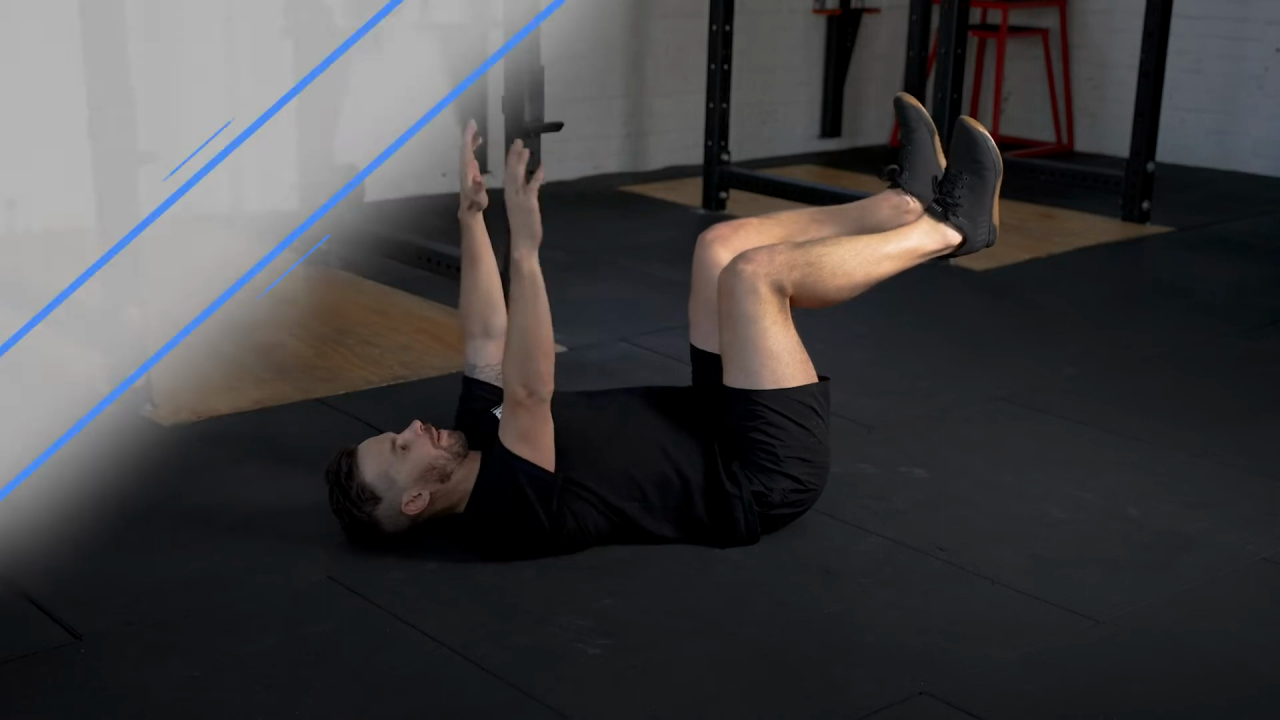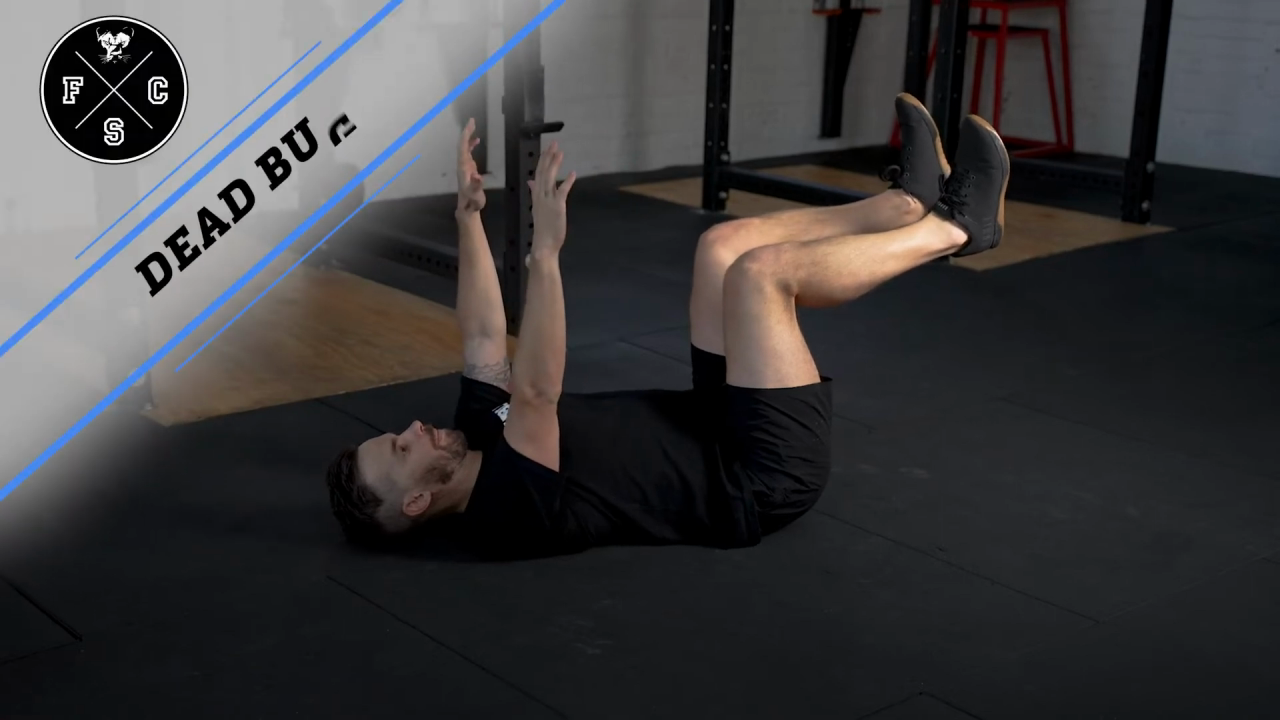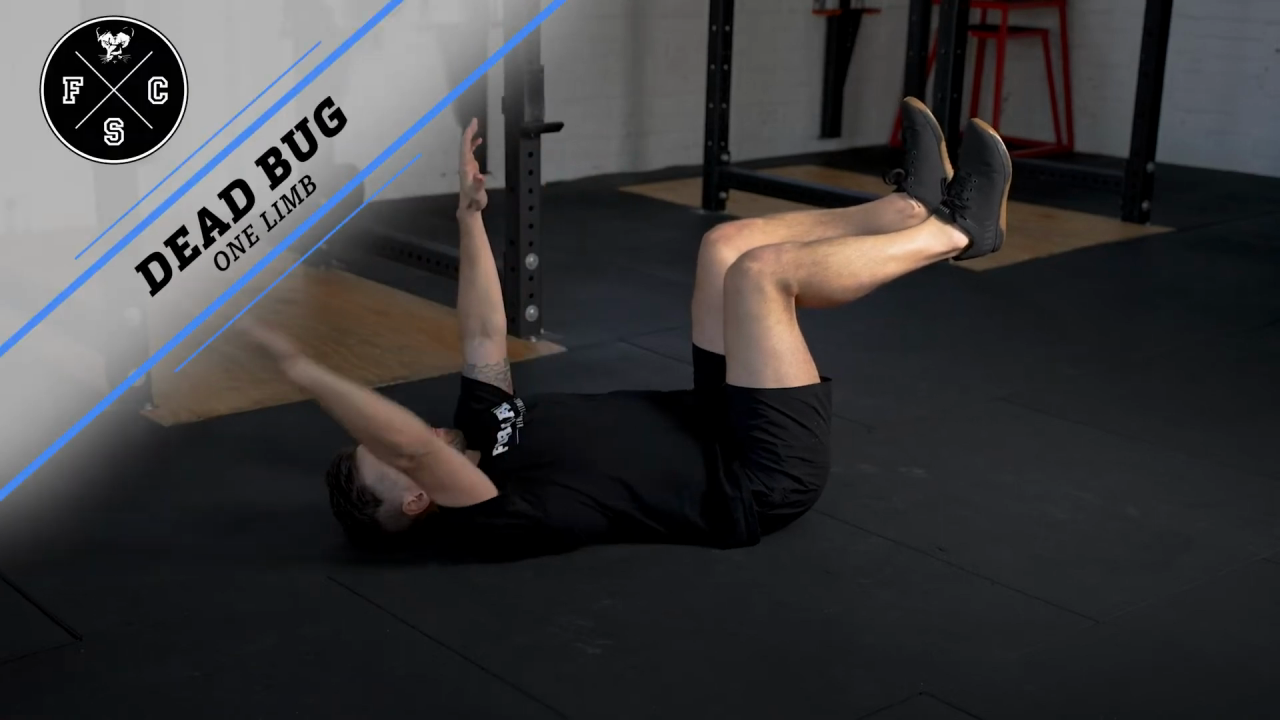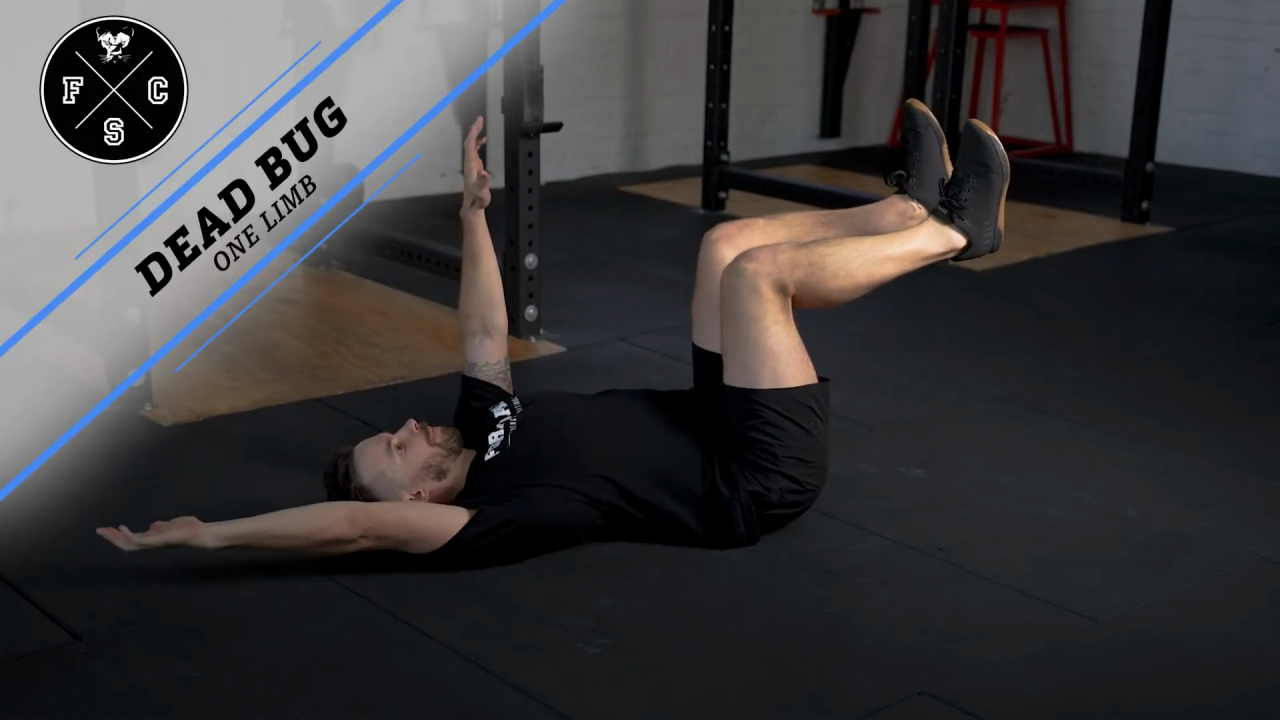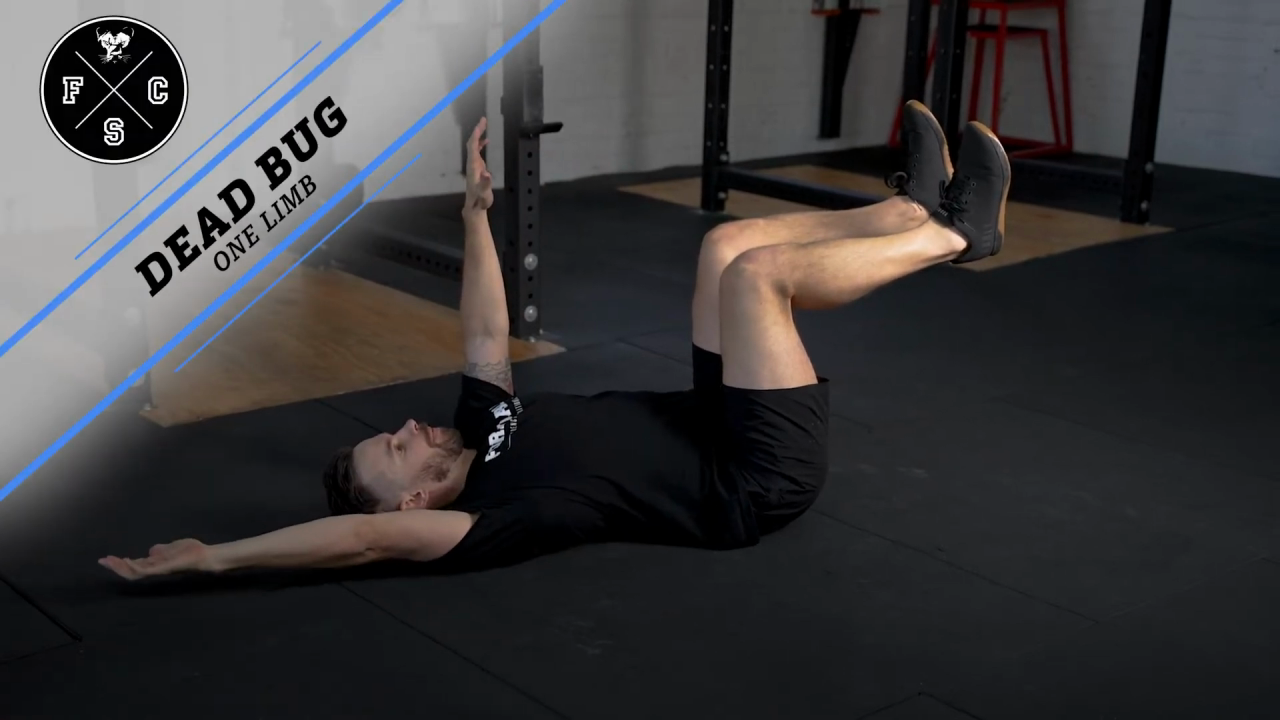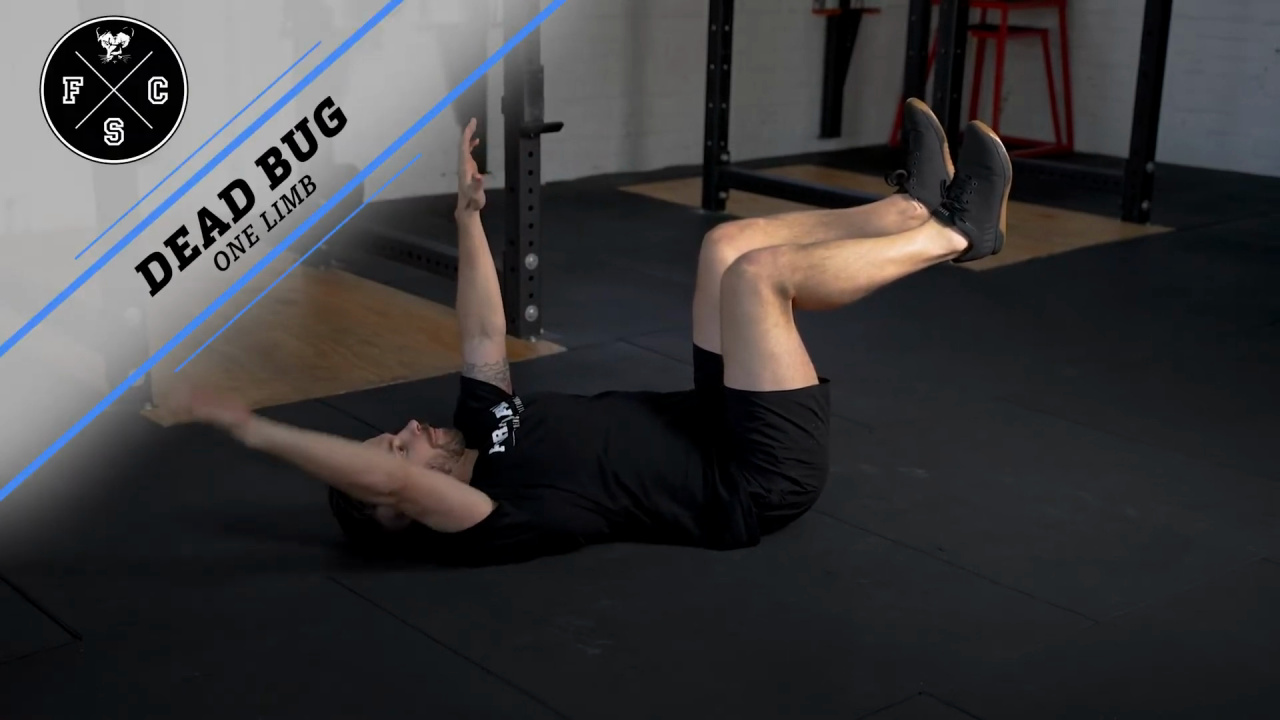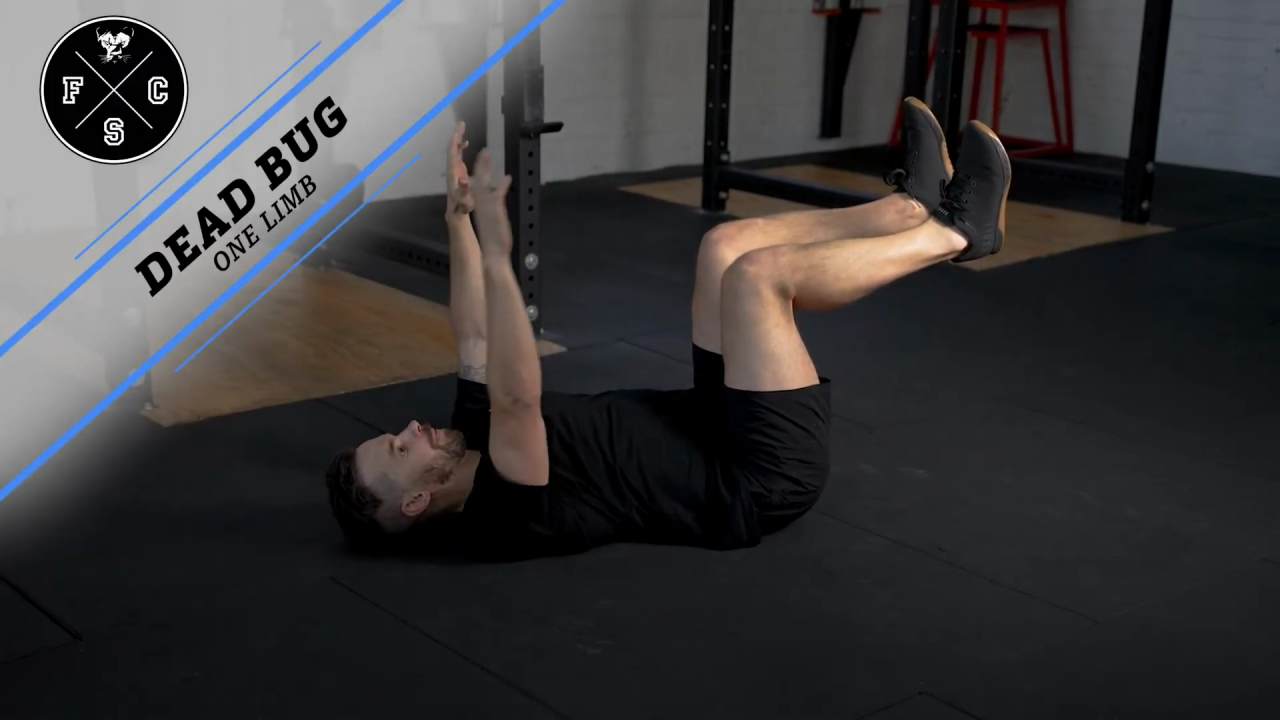
dt=0.7s
person 1, frame 1
left shoulder: (478, 440)
right shoulder: (504, 515)
left elbow: (486, 339)
right elbow: (528, 393)
left wrist: (471, 218)
right wrist: (524, 250)
left hip: (719, 433)
right hip: (763, 475)
left knee: (723, 246)
right knee: (756, 272)
left ankle: (910, 201)
right ankle: (949, 228)
person 1, frame 2
left shoulder: (478, 438)
right shoulder: (505, 513)
left elbow: (483, 339)
right elbow: (534, 395)
left wrist: (467, 215)
right wrist: (544, 252)
left hip: (716, 428)
right hip: (762, 476)
left knee: (726, 245)
right knee: (763, 271)
left ankle: (913, 201)
right ankle: (955, 226)
person 1, frame 3
left shoulder: (484, 427)
right shoulder: (495, 524)
left elbow: (484, 336)
right elbow: (414, 449)
left wrist: (470, 214)
right wrist: (303, 369)
left hip: (715, 431)
right hip: (758, 479)
left knee: (729, 244)
right knee: (760, 271)
left ankle: (915, 206)
right ankle: (959, 232)
person 1, frame 4
left shoulder: (482, 430)
right shoulder: (492, 517)
left elbow: (486, 335)
right elbow: (359, 527)
left wrist: (473, 211)
right wrist: (211, 532)
left hip: (715, 426)
right hip: (759, 478)
left knee: (727, 244)
right knee: (757, 272)
left ankle: (914, 208)
right ankle: (953, 232)
person 1, frame 5
left shoulder: (481, 427)
right shoulder: (492, 516)
left elbow: (487, 335)
right elbow: (368, 537)
left wrist: (476, 211)
right wrist: (212, 554)
left hip: (715, 429)
right hip: (758, 479)
left knee: (728, 243)
right knee: (756, 271)
left ankle: (914, 210)
right ankle: (955, 235)
person 1, frame 6
left shoulder: (485, 426)
right shoulder: (500, 517)
left elbow: (485, 334)
right elbow: (398, 491)
left wrist: (469, 215)
right wrist: (256, 430)
left hip: (714, 425)
right hip: (759, 479)
left knee: (730, 242)
right knee: (758, 273)
left ankle: (916, 204)
right ankle: (952, 235)
person 1, frame 7
left shoulder: (475, 437)
right shoulder: (500, 516)
left elbow: (479, 340)
right elbow: (518, 401)
left wrist: (458, 218)
right wrist: (498, 259)
left hip: (715, 427)
right hip: (759, 479)
left knee: (728, 245)
right knee: (760, 272)
left ankle: (915, 208)
right ankle: (955, 233)
